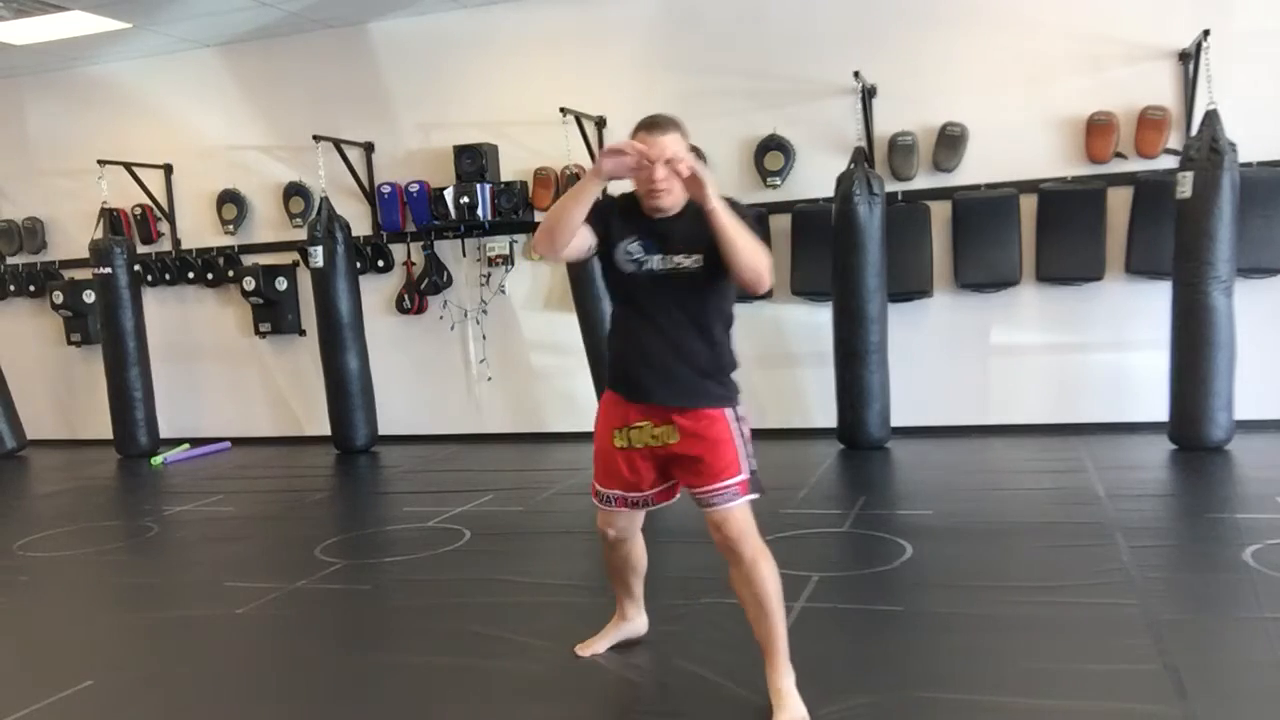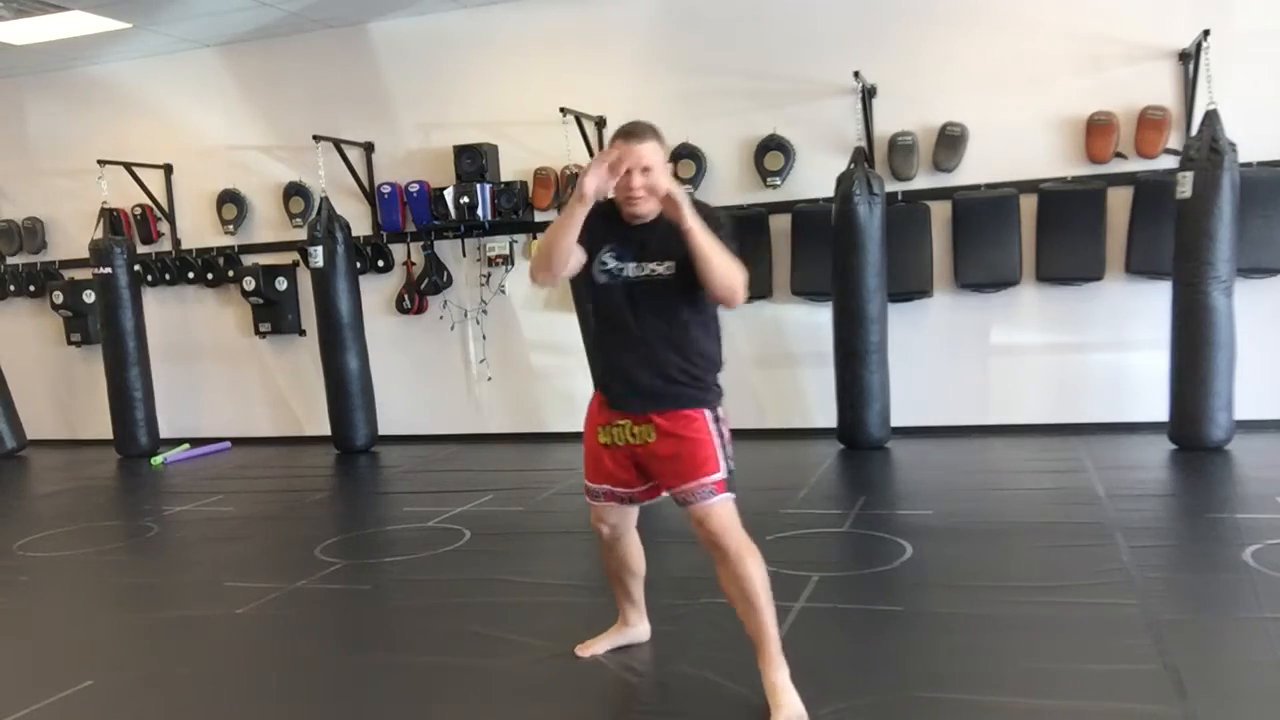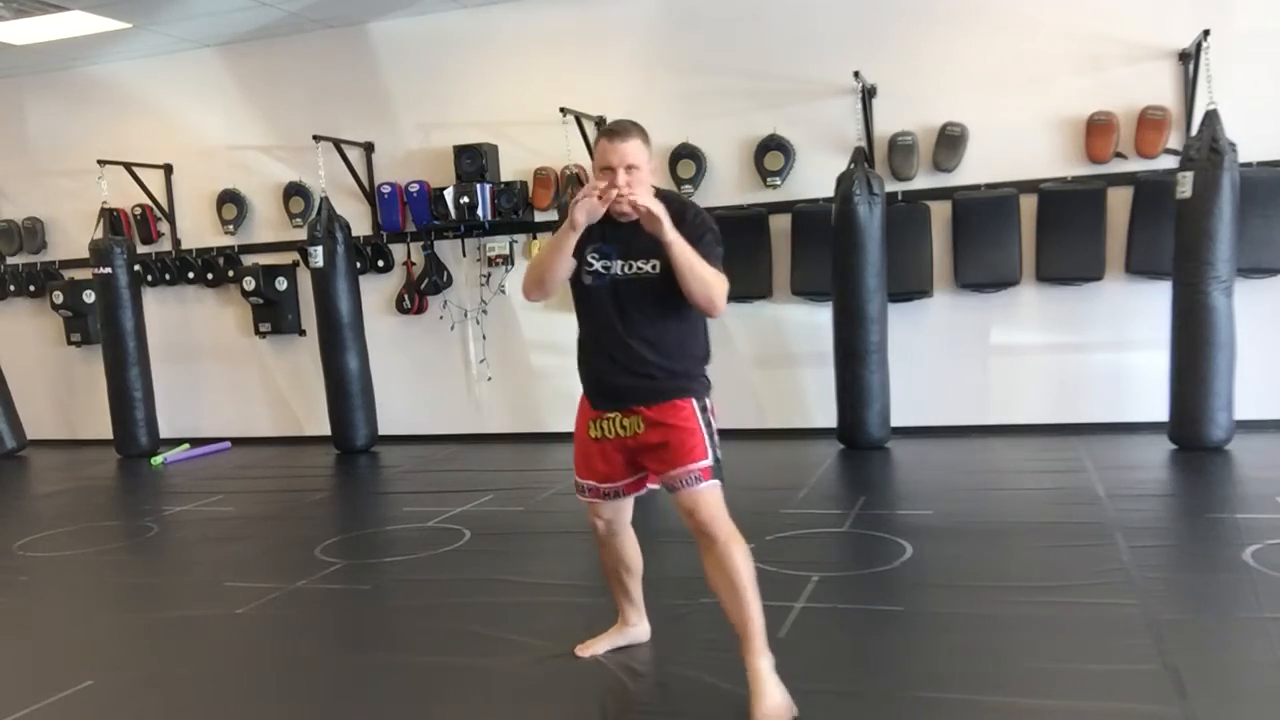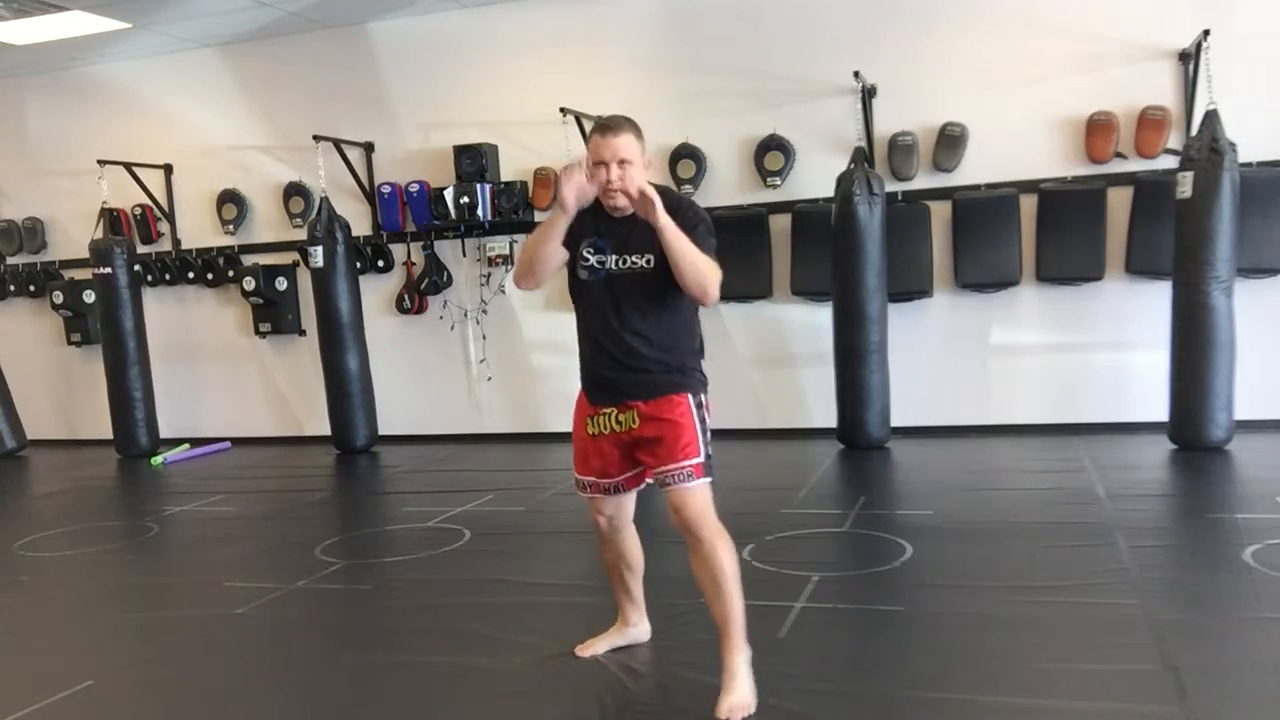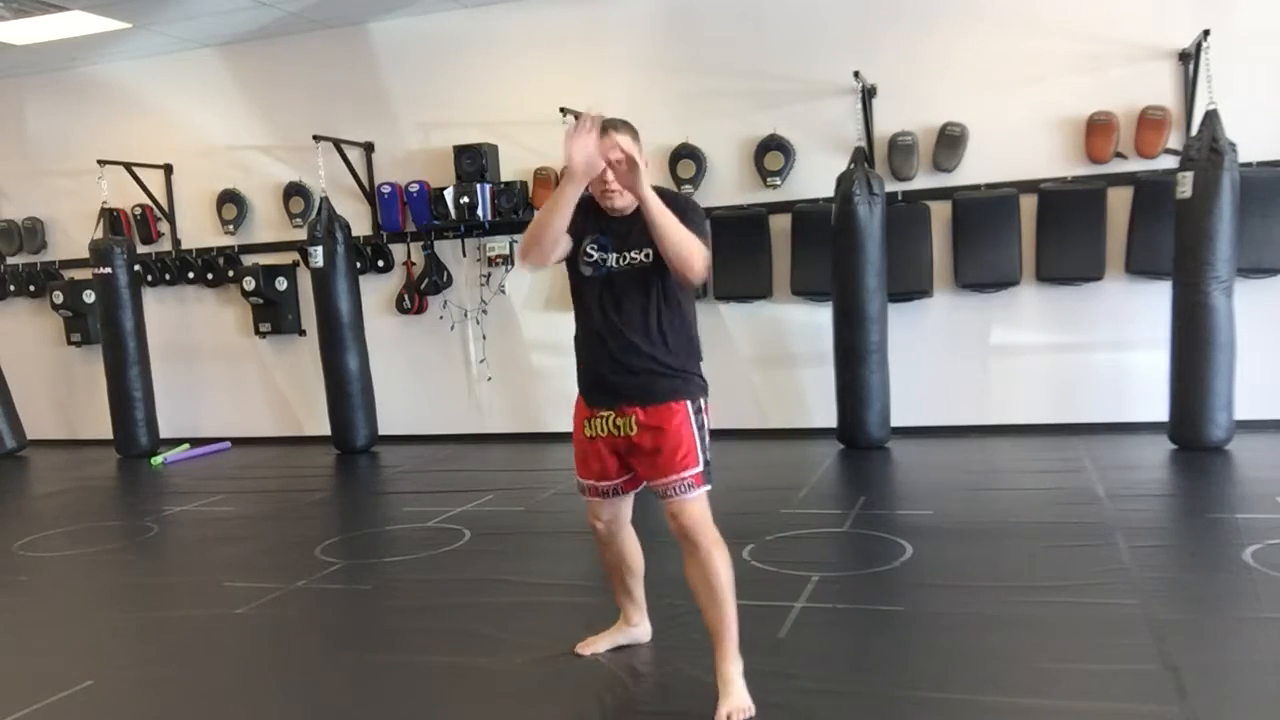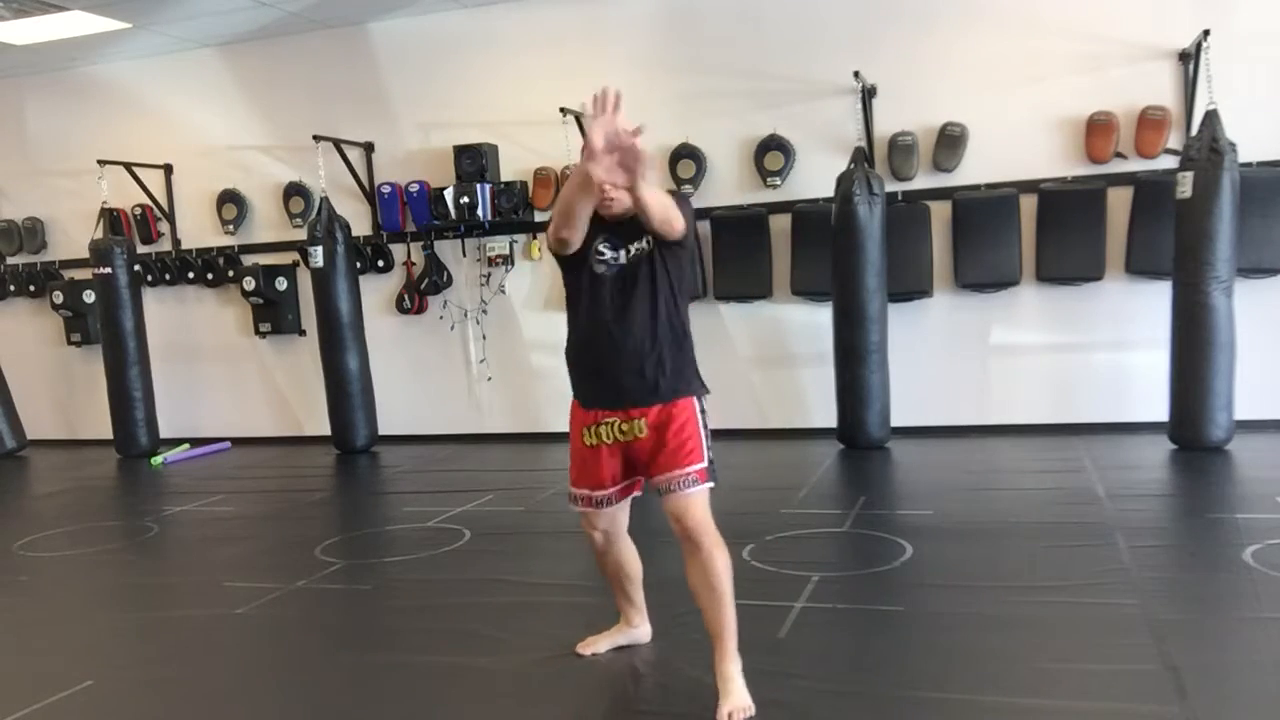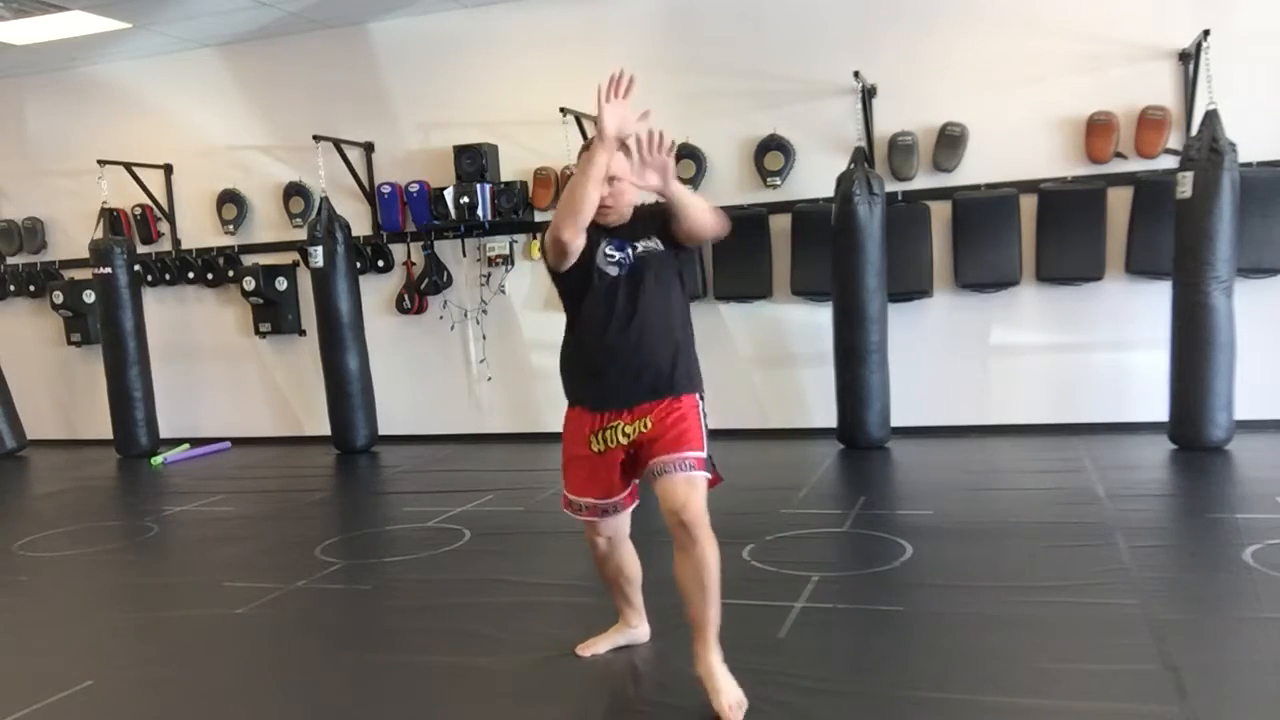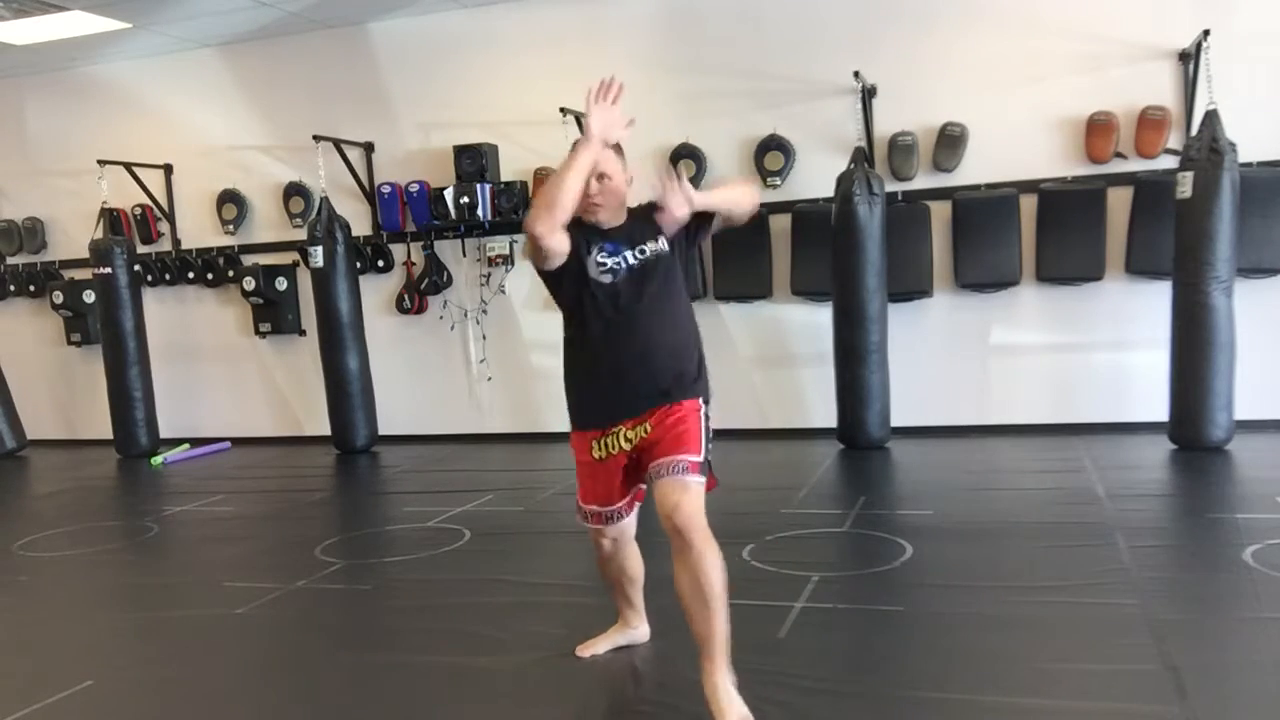
dt=0.1s
person 1, frame 1
left shoulder: (714, 217)
right shoulder: (615, 215)
left elbow: (759, 279)
right elbow: (549, 246)
left wrist: (710, 200)
right wrist: (595, 177)
left hip: (703, 404)
right hip: (627, 403)
left knee: (736, 534)
right knee: (614, 526)
right ankle: (630, 616)
person 1, frame 2
left shoulder: (697, 220)
right shoulder: (594, 222)
left elbow: (732, 293)
right elbow: (544, 274)
left wrist: (684, 216)
right wrist: (578, 202)
left hip: (685, 403)
right hip: (614, 404)
left knee: (720, 531)
right knee: (610, 522)
right ankle: (632, 620)
person 1, frame 3
left shoulder: (688, 218)
right shoulder: (586, 225)
left elbow: (713, 302)
right elbow: (536, 289)
left wrist: (666, 231)
right wrist: (574, 226)
left hip: (674, 396)
right hip: (603, 401)
left knee: (708, 518)
right knee: (605, 519)
left ankle: (761, 665)
right ankle: (632, 621)
person 1, frame 4
left shoulder: (680, 211)
right shoulder: (577, 221)
left elbow: (708, 290)
right elbow: (526, 277)
left wrist: (655, 213)
right wrist: (564, 206)
left hip: (669, 391)
right hip: (600, 397)
left knee: (695, 515)
right knee: (607, 516)
left ankle: (737, 660)
right ankle: (632, 621)
person 1, frame 5
left shoulder: (673, 208)
right shoulder: (578, 217)
left elbow: (694, 268)
right elbow: (533, 254)
left wrist: (645, 195)
right wrist: (571, 180)
left hip: (668, 396)
right hip: (599, 400)
left knee: (692, 522)
right knee: (605, 519)
left ankle: (730, 668)
right ankle: (633, 620)
person 1, frame 6
left shoulder: (659, 213)
right shoulder: (577, 232)
left elbow: (670, 223)
right elbow: (563, 229)
left wrist: (634, 171)
right wrist: (592, 155)
left hip: (670, 399)
right hip: (598, 409)
left knee: (693, 526)
right knee: (601, 525)
left ankle: (728, 664)
right ankle: (634, 622)
person 1, frame 7
left shoulder: (661, 219)
right shoulder: (571, 241)
left elbow: (711, 228)
right elbow: (565, 230)
left wrist: (666, 182)
right wrist: (602, 141)
left hip: (671, 399)
right hip: (596, 413)
left knee: (686, 514)
right knee: (603, 533)
left ankle: (710, 658)
right ankle: (632, 621)
person 1, frame 8
left shoulder: (659, 221)
right shoulder: (567, 244)
left elbow: (745, 199)
right elbow: (540, 228)
left wrist: (693, 199)
right wrist: (587, 144)
left hip: (675, 404)
right hip: (600, 420)
left knee: (684, 521)
right knee: (608, 537)
right ankle: (632, 621)
